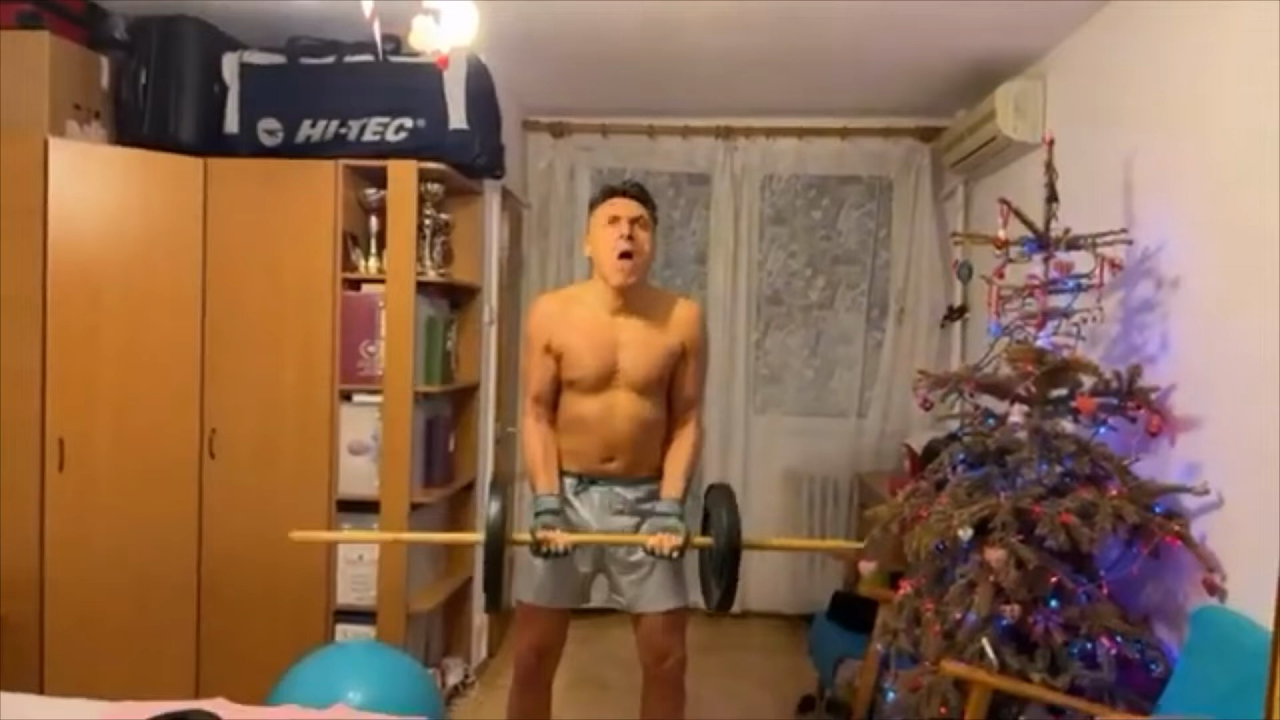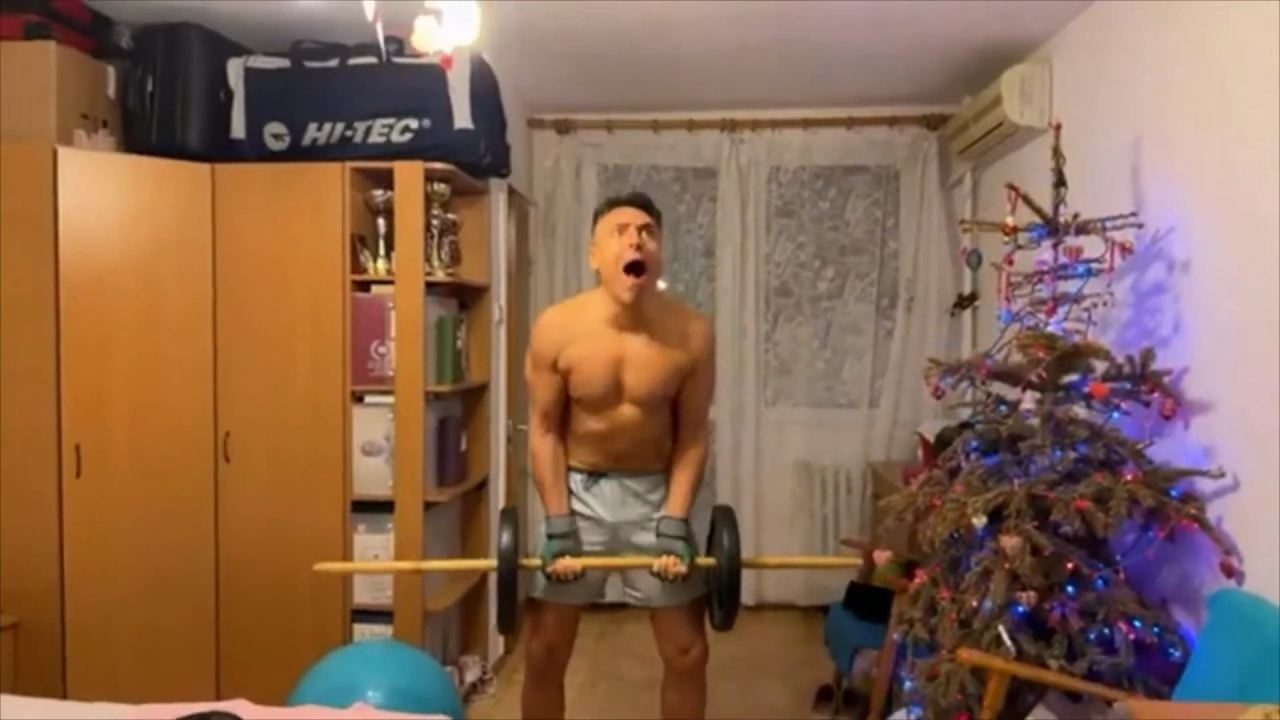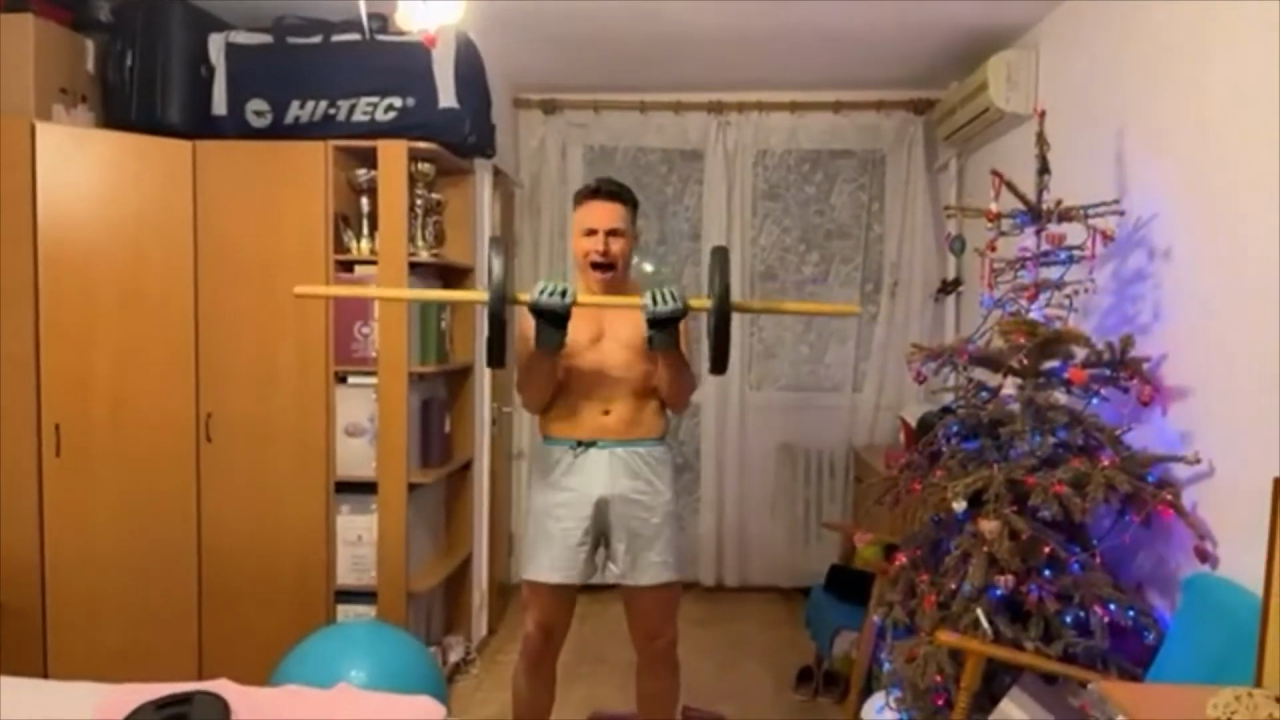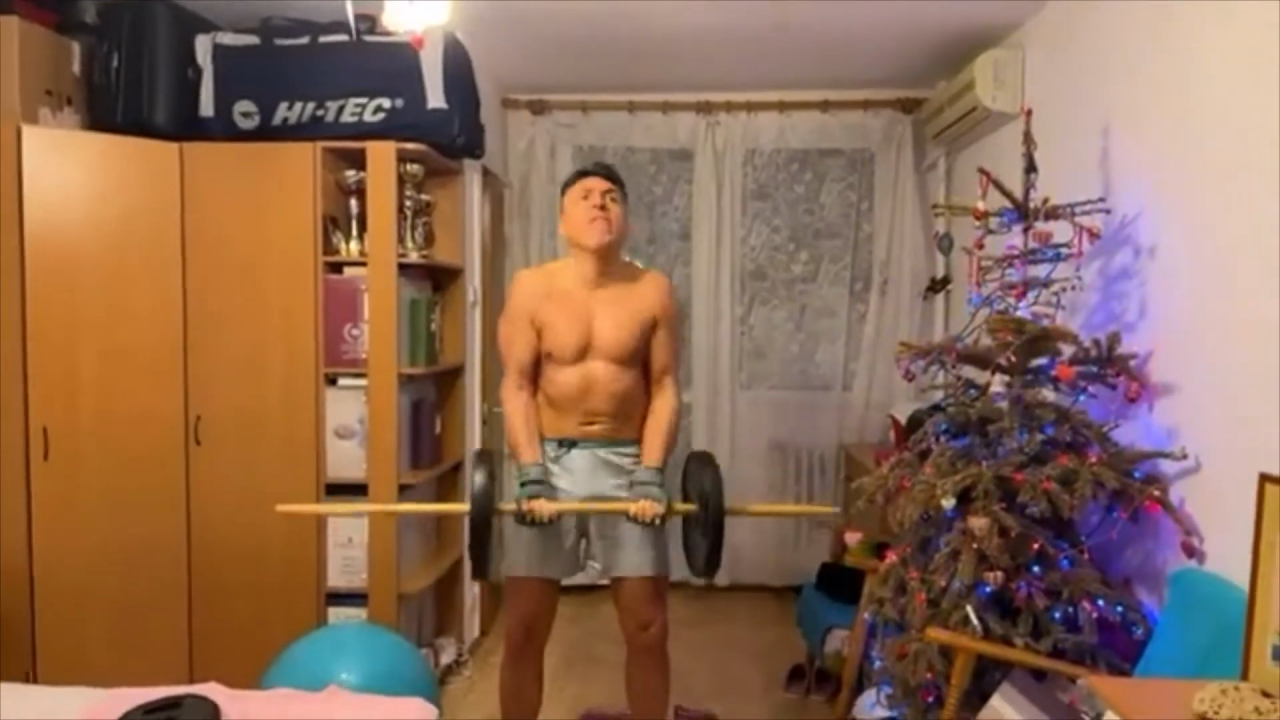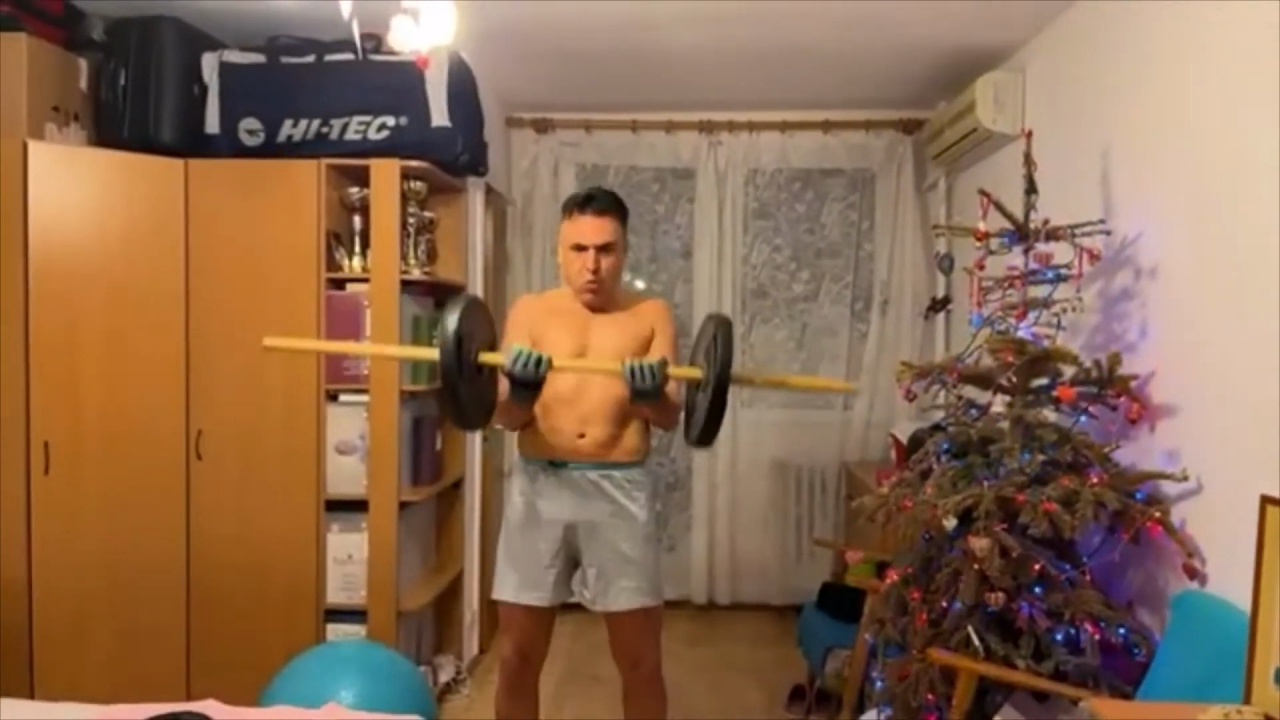
dt=1s
person 1, frame 1
left shoulder: (683, 319)
right shoulder: (550, 313)
left elbow: (687, 420)
right elbow: (537, 416)
left wrist: (672, 505)
right wrist: (547, 505)
left hip: (645, 500)
right hip: (569, 495)
left knee: (666, 658)
right knee: (533, 656)
person 1, frame 2
left shoulder: (692, 333)
right shoulder: (556, 327)
left elbow: (693, 434)
right elbow: (543, 431)
left wrist: (676, 528)
right wrist: (557, 532)
left hip: (653, 492)
right hip: (577, 490)
left knee: (687, 652)
right knee: (543, 653)
person 1, frame 3
left shoulder: (659, 304)
right shoulder: (545, 301)
left elbow: (679, 397)
right elbow: (531, 398)
left wrist: (669, 334)
right wrist: (545, 333)
left hip: (642, 470)
right hip: (564, 469)
left knee: (658, 639)
right knee: (539, 635)
person 1, frame 4
left shoulder: (653, 289)
right shoulder: (530, 287)
left elbow: (664, 386)
right elbow: (516, 386)
left wrist: (654, 473)
right wrist: (530, 473)
left hip: (624, 465)
right hip: (550, 465)
left knee: (648, 628)
right knee: (523, 629)
person 1, frame 5
left shoulder: (651, 314)
right shoulder: (531, 310)
left elbow: (669, 412)
right elbow: (507, 412)
left wrist: (656, 389)
right wrist: (517, 384)
left hip: (622, 491)
right hip: (540, 488)
left knee: (641, 660)
right knee: (517, 657)
